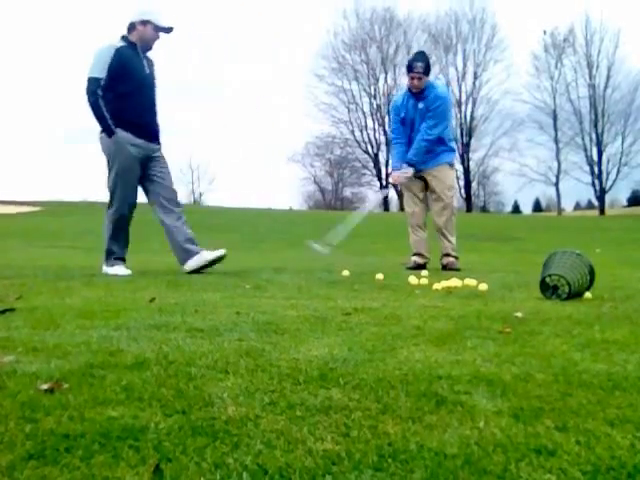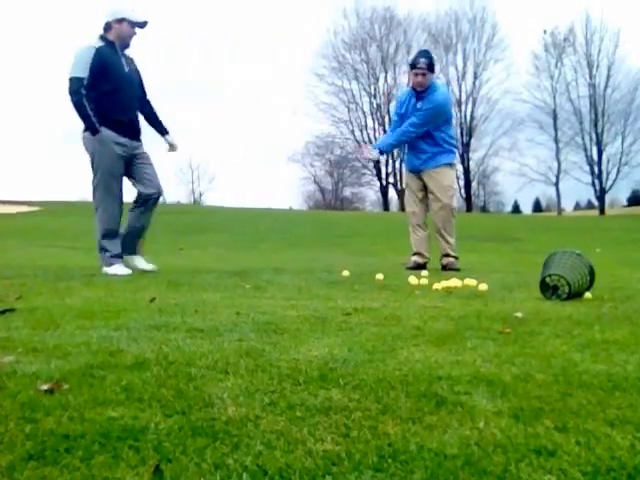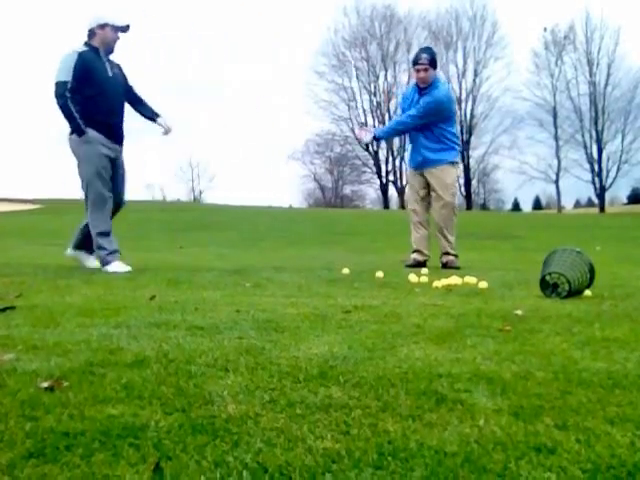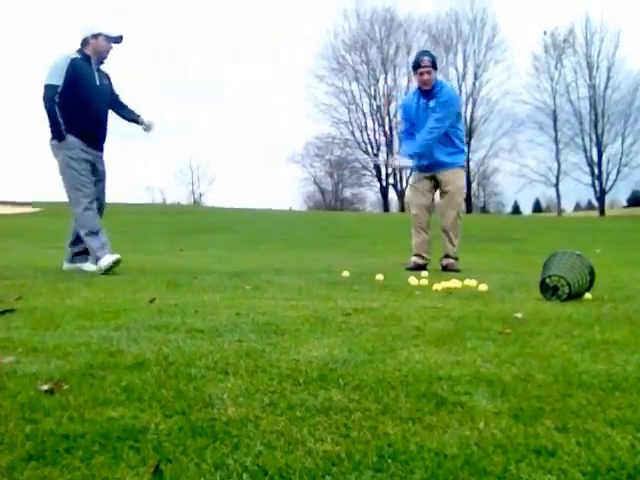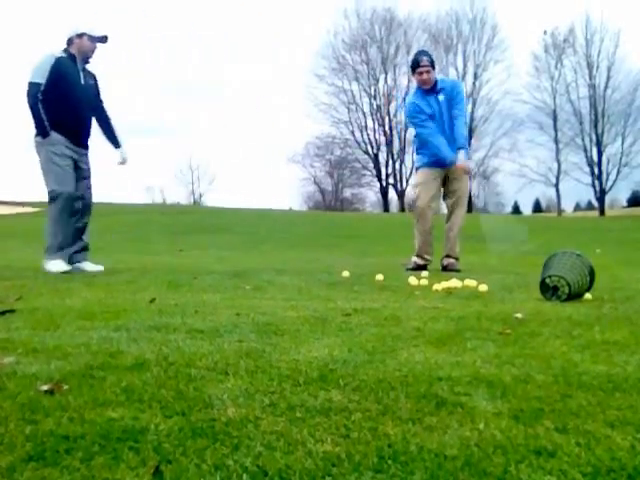
dt=0.2s
person 1, frame 1
left shoulder: (146, 62)
right shoulder: (112, 53)
right elbow: (95, 92)
left wrist: (155, 136)
right wrist: (111, 131)
left hip: (151, 144)
right hip: (124, 141)
left knee: (166, 198)
right knee: (123, 202)
left ankle: (190, 255)
right ankle: (112, 260)
person 1, frame 2
left shoulder: (129, 62)
right shoulder: (92, 53)
left elbow: (142, 101)
right elbow: (77, 92)
left wrist: (164, 132)
right wrist: (96, 130)
left hip: (133, 141)
right hip: (106, 139)
left knee: (151, 191)
right knee: (109, 201)
left ankle: (129, 251)
right ankle: (111, 258)
person 1, frame 3
left shoulder: (115, 68)
right shoulder: (77, 58)
left elbow: (132, 98)
right elbow: (63, 95)
left wrist: (157, 118)
right wrist: (81, 131)
left hip: (114, 143)
right hip: (91, 141)
left knee: (114, 200)
right knee: (99, 199)
left ankle: (80, 246)
right ankle: (108, 256)
person 1, frame 4
left shoulder: (103, 77)
right shoulder: (68, 63)
left elbow: (117, 104)
right elbow: (51, 98)
left wrist: (139, 119)
right wrist: (62, 136)
left hip: (95, 149)
right hip: (72, 145)
left knee: (95, 203)
right knee: (83, 200)
left ankle: (76, 257)
right ankle: (101, 254)
person 1, frame 5
left shoulder: (90, 77)
right shoulder: (52, 63)
left elbow: (99, 112)
right elbow: (34, 97)
left wrist: (117, 145)
right wrist: (46, 133)
left hip: (80, 147)
right hip: (55, 143)
left knee: (82, 202)
right knee: (63, 193)
left ankle: (77, 257)
right ankle: (55, 255)
person 2, frame 1
left shoulder: (440, 96)
right shoulder: (399, 102)
left elbow: (428, 133)
right elbow: (397, 138)
left wrist: (409, 165)
right wrist: (397, 166)
left hip: (439, 161)
right hip: (410, 165)
left knee: (444, 210)
right knee: (414, 213)
left ankle: (449, 256)
right ankle: (419, 256)
person 2, frame 2
left shoulder: (439, 98)
right shoulder: (404, 97)
left elbow: (411, 129)
right elbow: (396, 129)
left wrist: (379, 149)
right wrist: (378, 146)
left hip: (439, 161)
right hip: (413, 163)
left knee: (443, 209)
right knee: (415, 212)
left ankle: (449, 256)
right ankle: (419, 256)
person 2, frame 3
left shoulder: (441, 95)
right shoulder: (409, 93)
left elbow: (409, 121)
right elbow: (402, 122)
left wrist: (376, 134)
right wrist: (376, 132)
left hip: (442, 159)
right hip: (417, 160)
left knee: (444, 208)
right knee: (416, 209)
left ankle: (449, 254)
right ankle: (419, 254)
person 2, frame 4
left shoulder: (449, 95)
right shoulder: (408, 102)
left elbow: (434, 129)
right elbow: (408, 134)
left wrist: (409, 154)
right wrist: (405, 155)
left hip: (451, 163)
right hip: (422, 165)
left knee: (451, 212)
right knee: (418, 210)
left ankle: (450, 257)
right ankle: (420, 256)
person 2, frame 5
left shoulder: (453, 87)
right shoulder: (413, 103)
left elbow: (459, 121)
right elbow: (429, 134)
left wrist: (461, 151)
right wrist: (451, 159)
left hip: (458, 162)
right hip: (428, 163)
left knee: (456, 211)
right knee: (423, 209)
left ankle: (450, 257)
right ankle: (421, 257)
